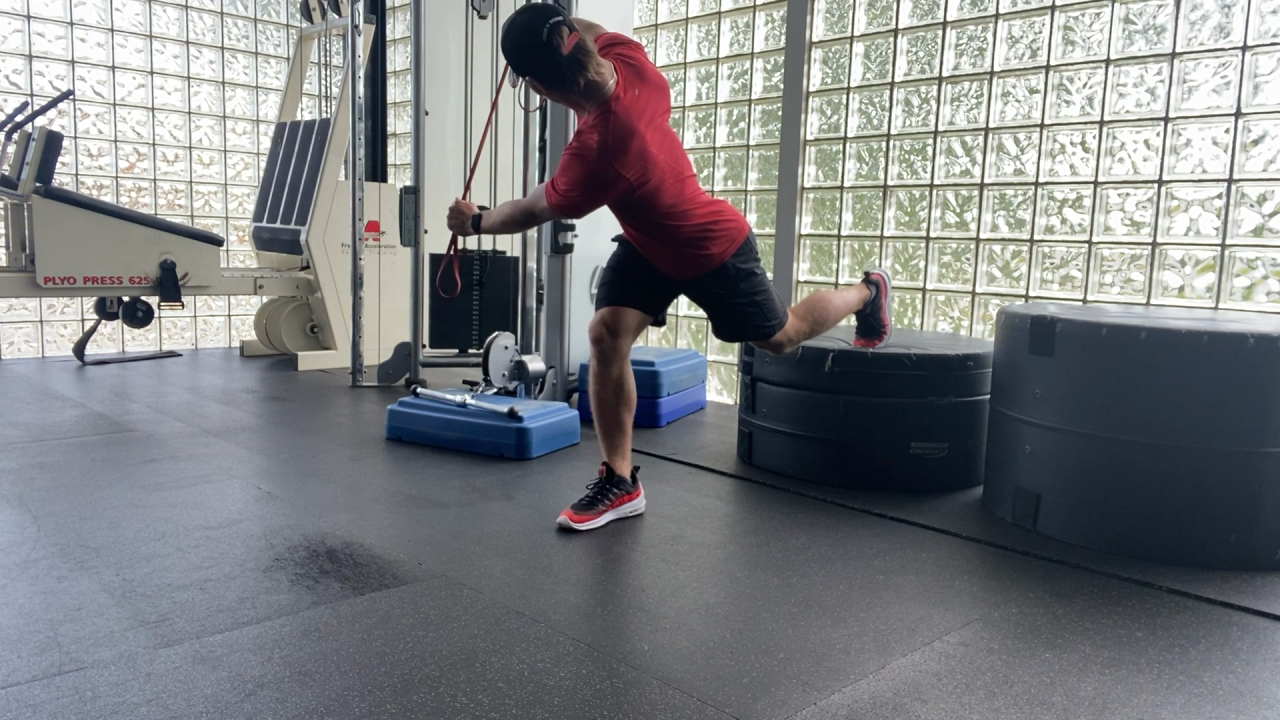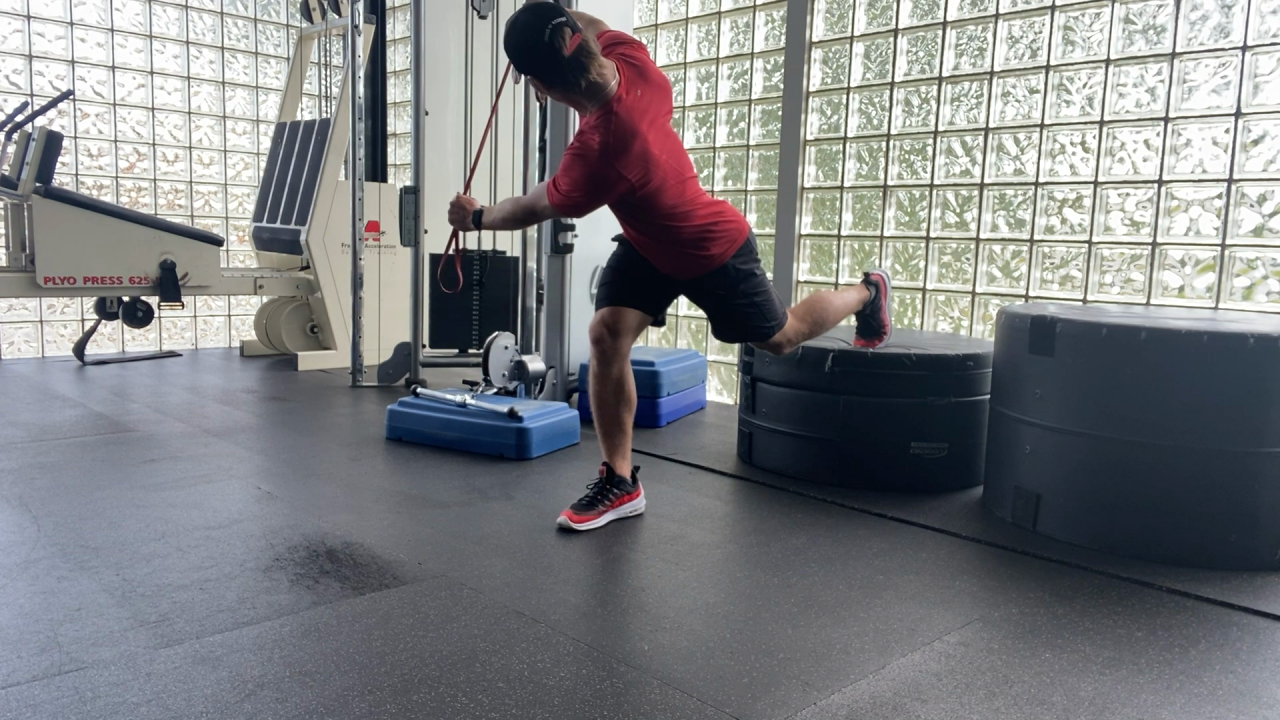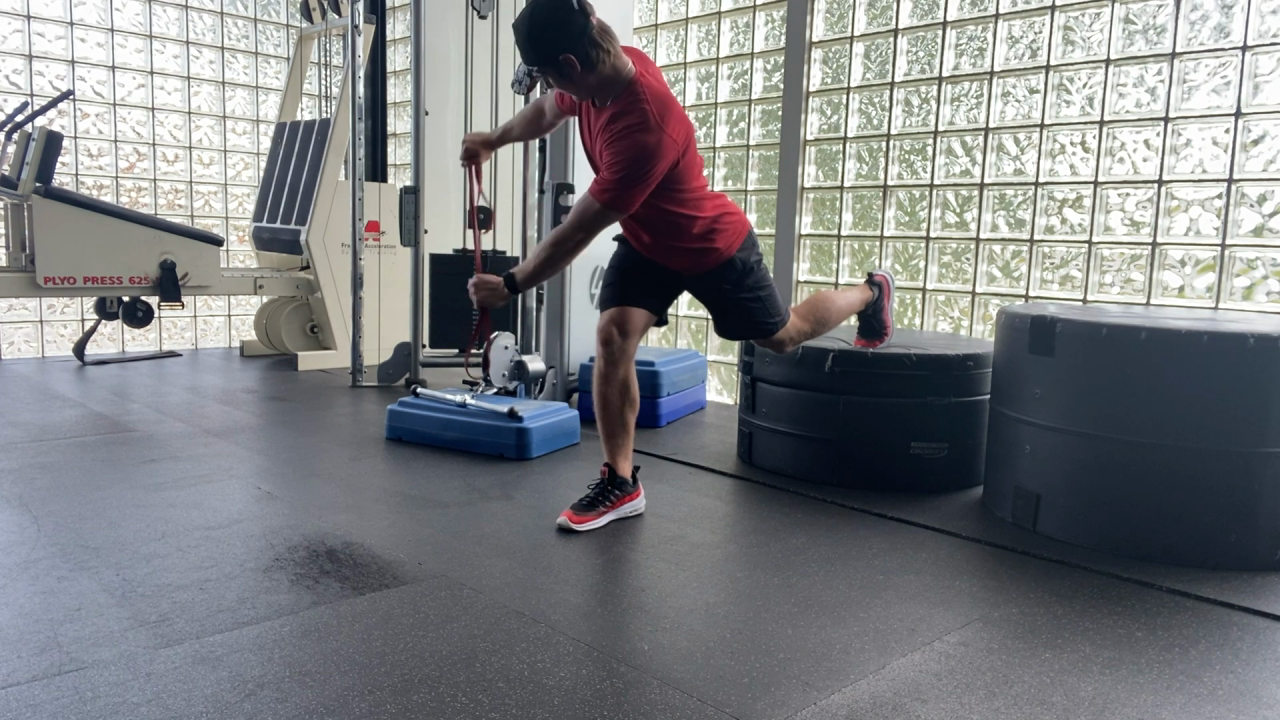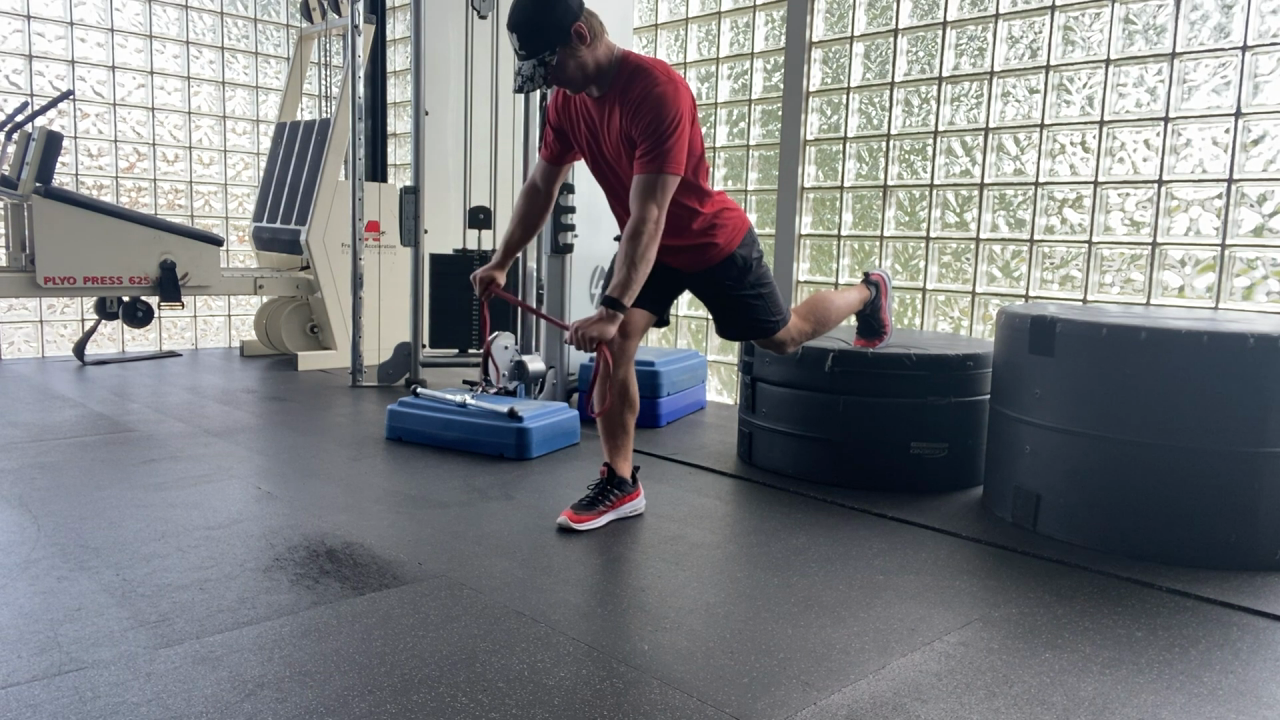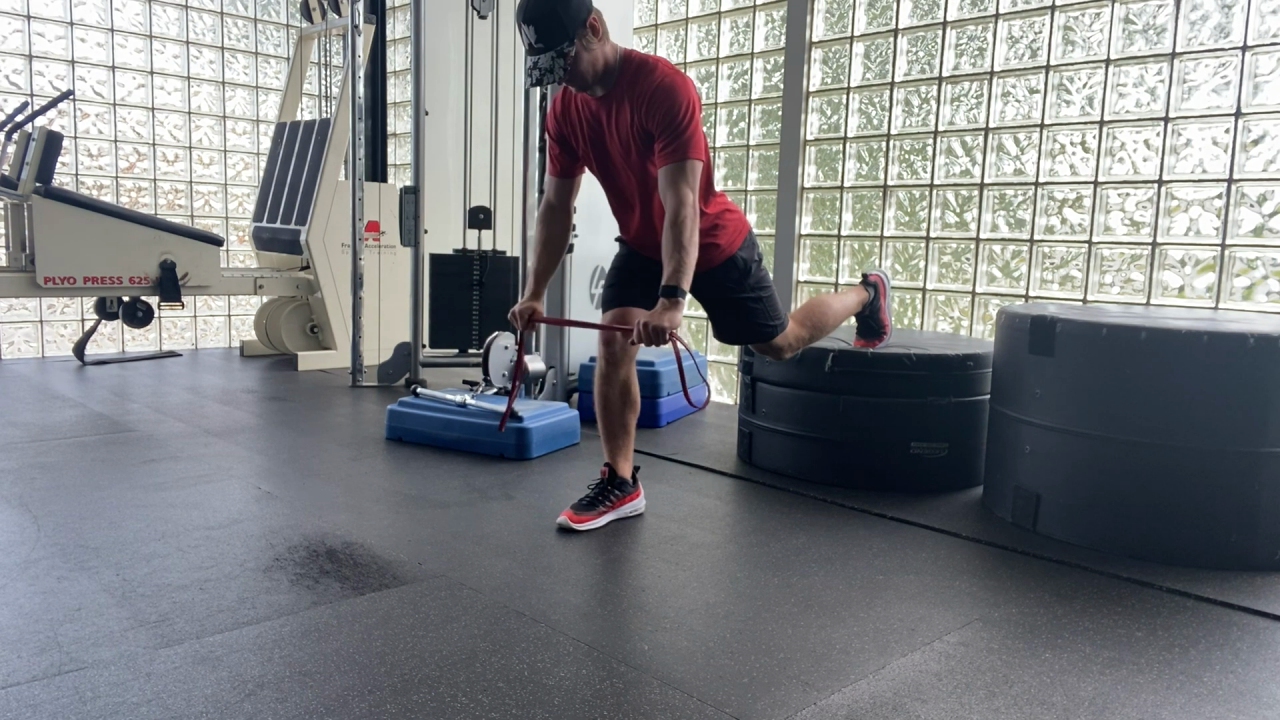
dt=0.5s
person 1, frame 1
left shoulder: (597, 151)
right shoulder: (625, 56)
left elbow: (534, 210)
left wrist: (476, 221)
left hip: (712, 249)
right hip: (649, 241)
left knee: (781, 336)
right knee: (606, 335)
left ankle: (868, 292)
right ankle: (621, 482)
person 1, frame 2
left shoulder: (601, 151)
right shoulder: (628, 57)
left elbow: (535, 208)
left wrist: (476, 217)
left hip: (712, 250)
right hip: (649, 241)
left knee: (779, 337)
right knee: (606, 335)
left ankle: (868, 291)
right ankle: (621, 483)
person 1, frame 3
left shoulder: (645, 129)
right shoulder: (613, 65)
left elbow: (576, 232)
right elbow: (547, 110)
left wrist: (508, 285)
right wrist: (494, 138)
left hip: (712, 246)
right hip: (646, 242)
left knee: (781, 336)
right knee: (612, 337)
left ankle: (870, 293)
right ankle: (620, 483)
person 1, frame 4
left shoulder: (657, 91)
right shoulder: (566, 101)
left elbow: (649, 217)
right elbow: (541, 186)
left wrist: (614, 308)
right wrist: (501, 261)
left hip: (714, 242)
right hip: (647, 244)
left knee: (782, 337)
right knee: (613, 345)
left ankle: (868, 292)
right ankle: (621, 483)
person 1, frame 5
left shoulder: (663, 87)
right shoulder: (564, 109)
left elbow: (682, 206)
right elbow: (556, 206)
left wrist: (672, 298)
right wrist: (534, 293)
left hip: (714, 244)
right hip: (642, 245)
left knee: (780, 344)
right knee: (613, 343)
left ankle: (867, 293)
right ankle: (621, 483)
